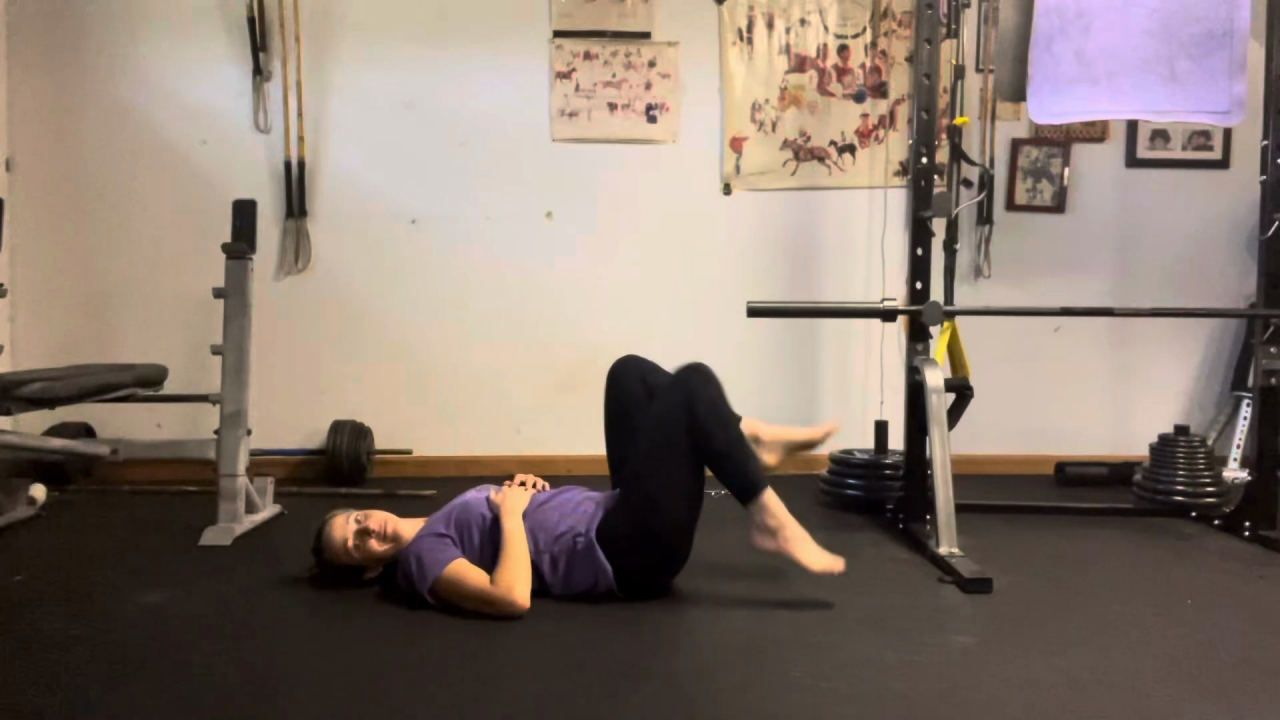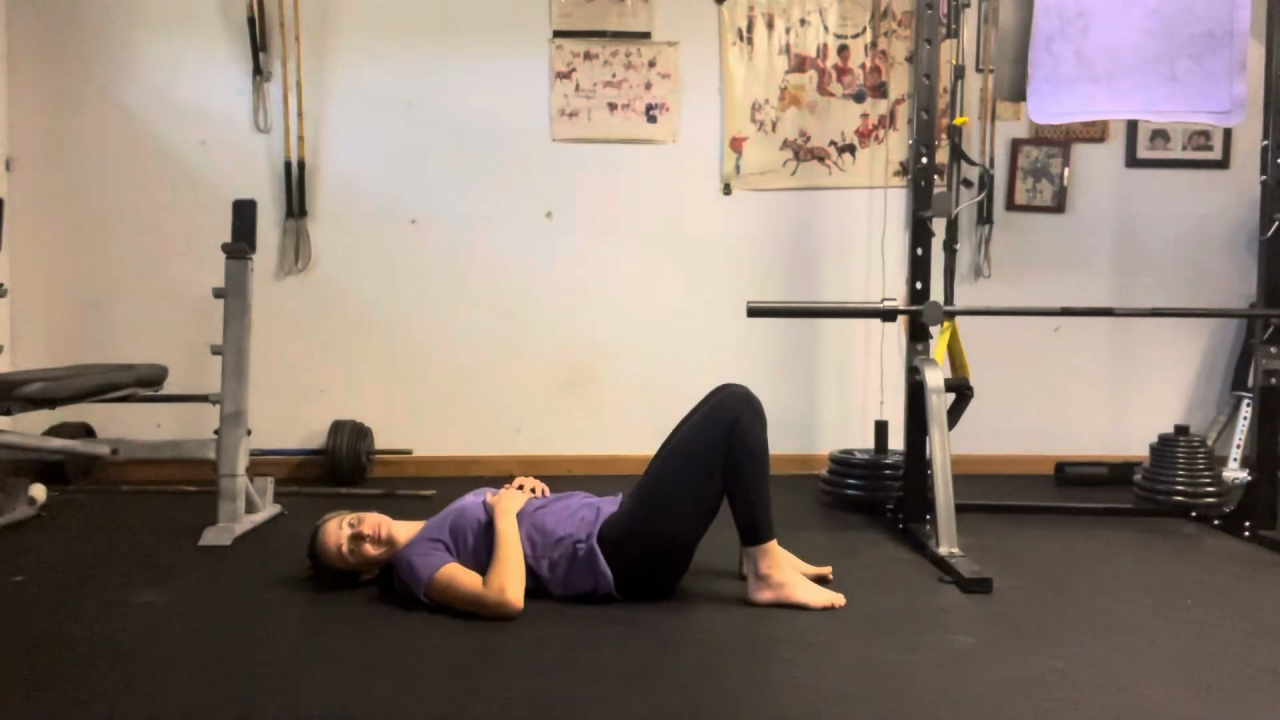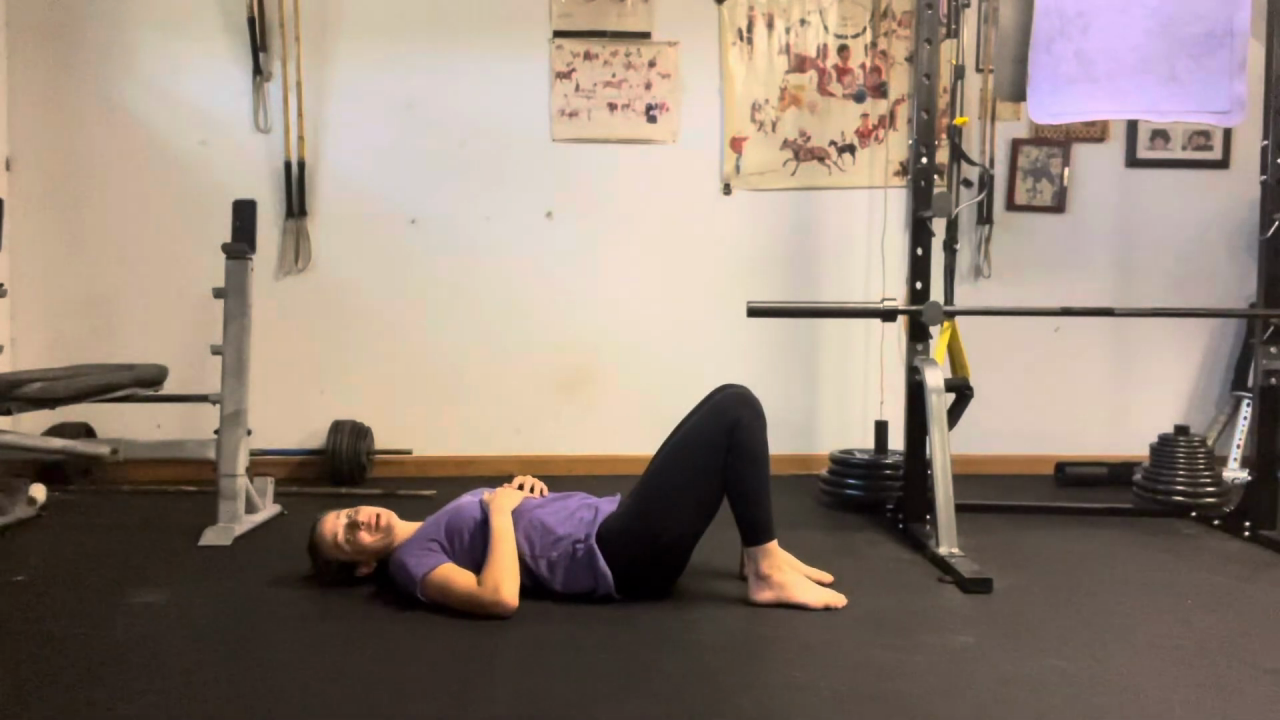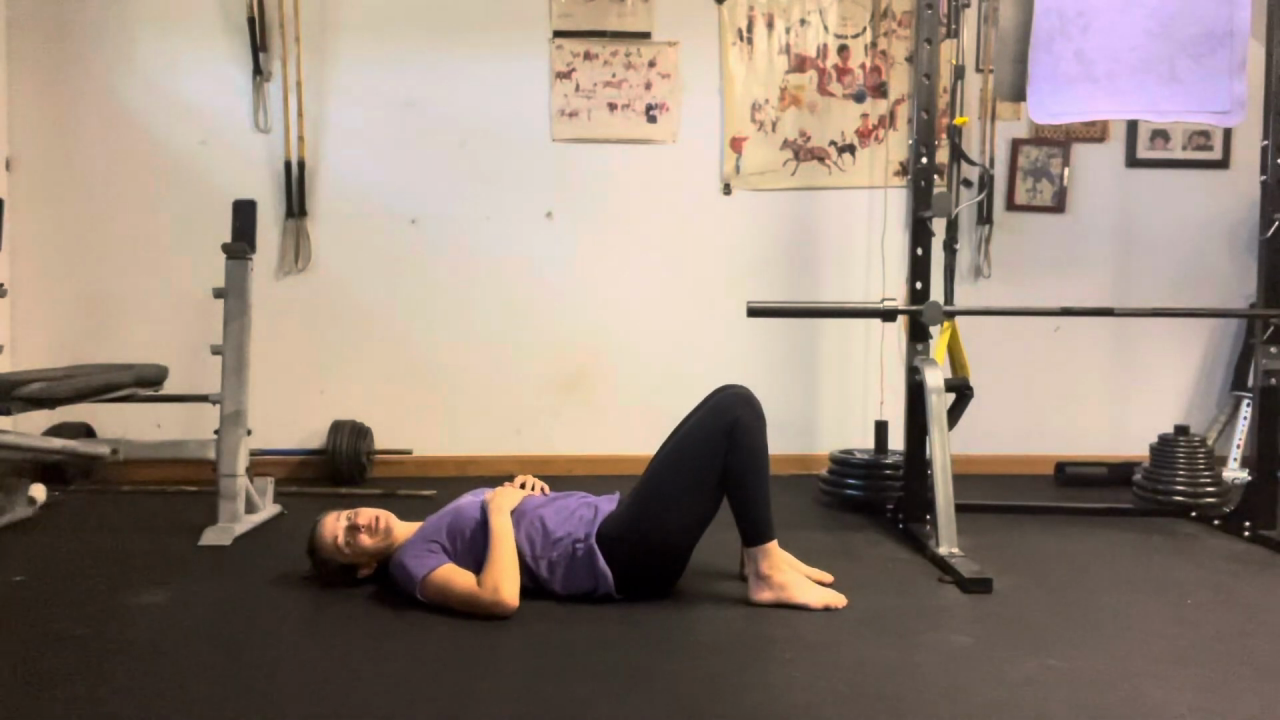
dt=0.4s
person 1, frame 1
left shoulder: (435, 530)
right shoulder: (422, 560)
right elbow: (512, 598)
left wrist: (519, 490)
right wrist: (510, 512)
left hip: (615, 516)
right hip: (630, 556)
left knee: (631, 373)
right knee: (691, 382)
left ankle: (757, 443)
right ankle: (772, 525)
person 1, frame 2
left shoulder: (434, 534)
right shoulder: (417, 564)
right elbow: (507, 599)
left wrist: (521, 492)
right wrist: (505, 514)
left hip: (616, 520)
right hip: (627, 560)
left knee: (728, 402)
right knee: (737, 407)
left ankle: (762, 547)
right ankle: (768, 575)
person 1, frame 3
left shoulder: (432, 532)
right shoulder: (412, 562)
right elbow: (501, 598)
left wrist: (519, 492)
right wrist: (500, 513)
left hip: (613, 523)
right hip: (624, 559)
left knee: (729, 402)
right knee: (736, 408)
left ankle: (760, 551)
right ankle: (767, 575)
person 1, frame 4
left shoulder: (434, 531)
right shoulder: (412, 564)
right elbow: (501, 598)
left wrist: (522, 490)
right wrist: (499, 511)
left hip: (613, 520)
right hip: (624, 558)
left knee: (728, 402)
right knee: (735, 408)
left ankle: (760, 549)
right ankle: (767, 575)
